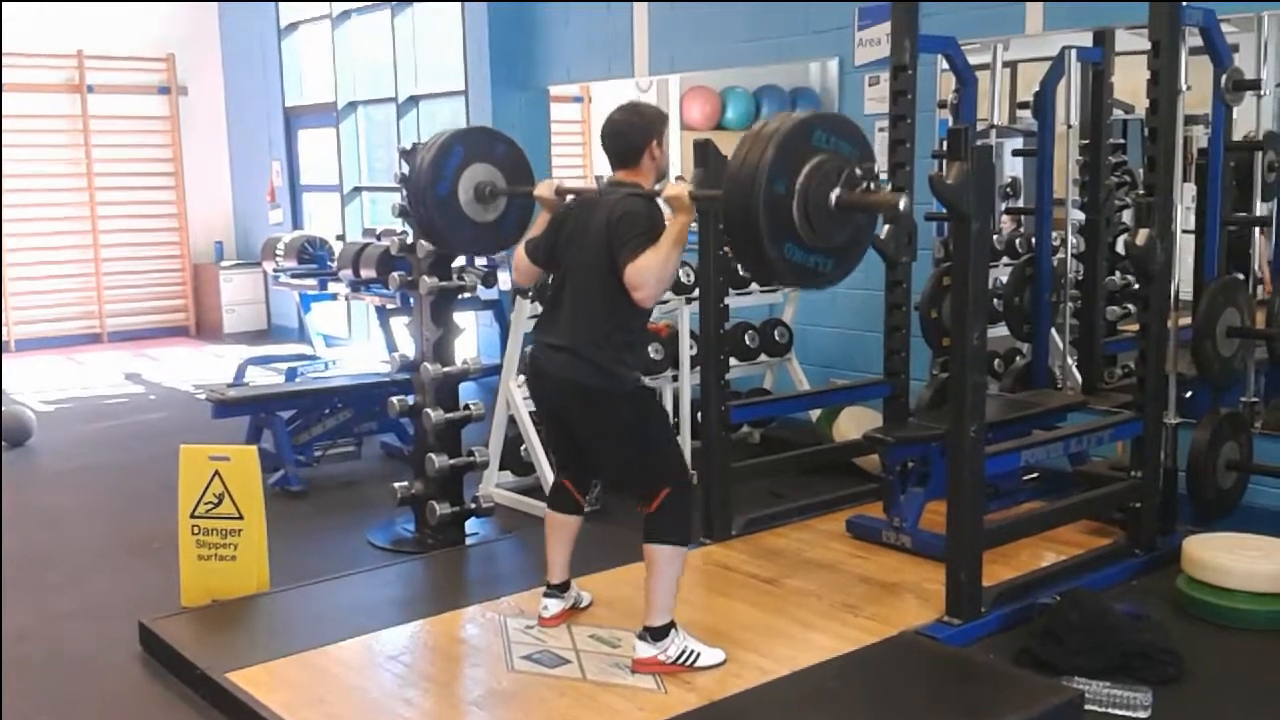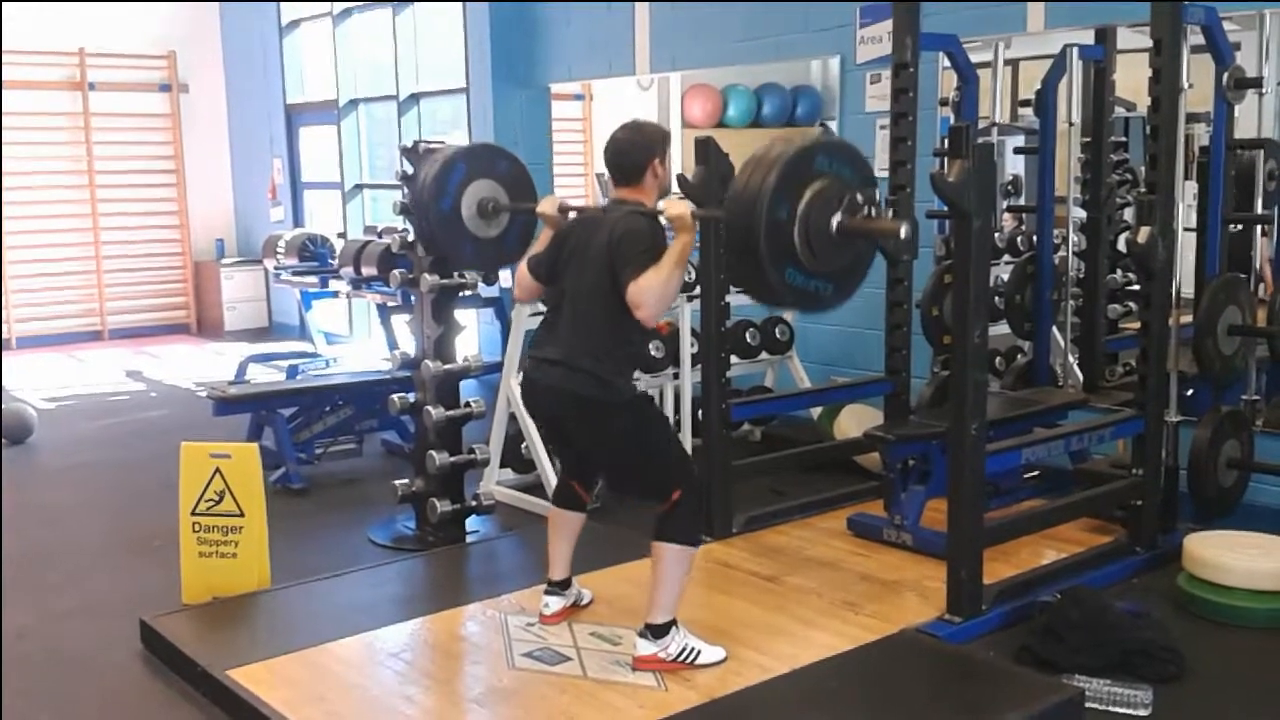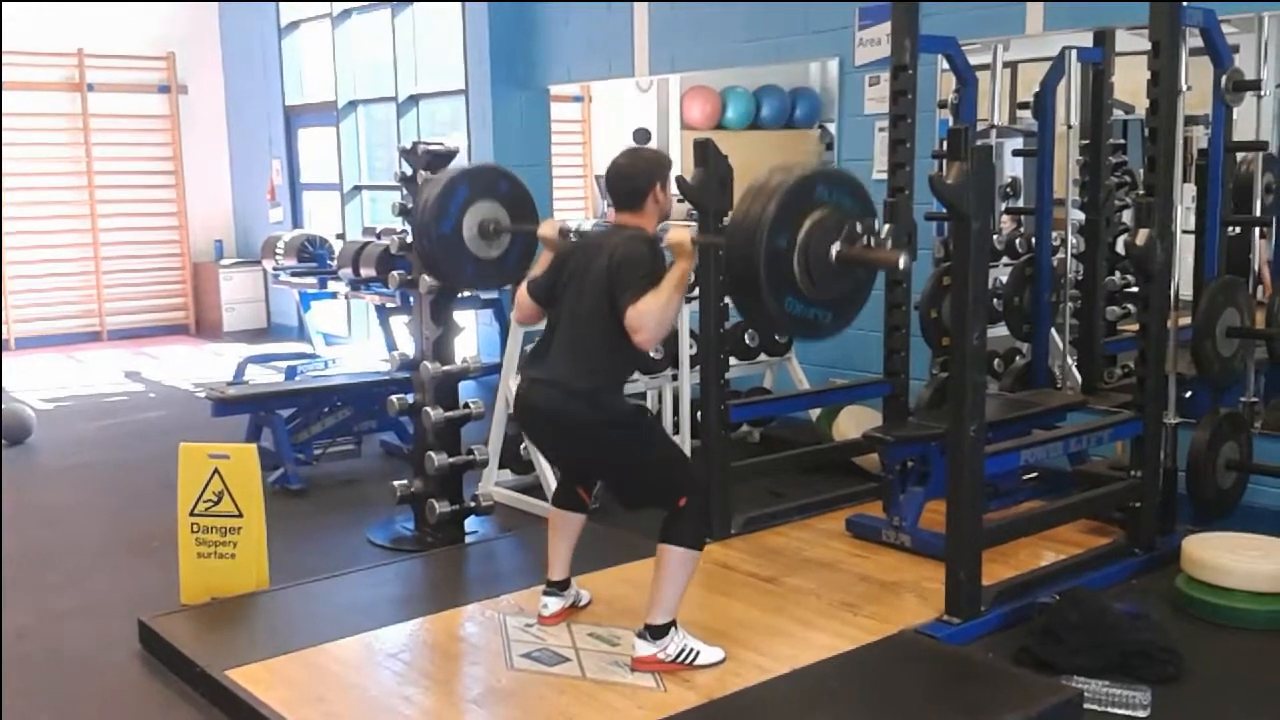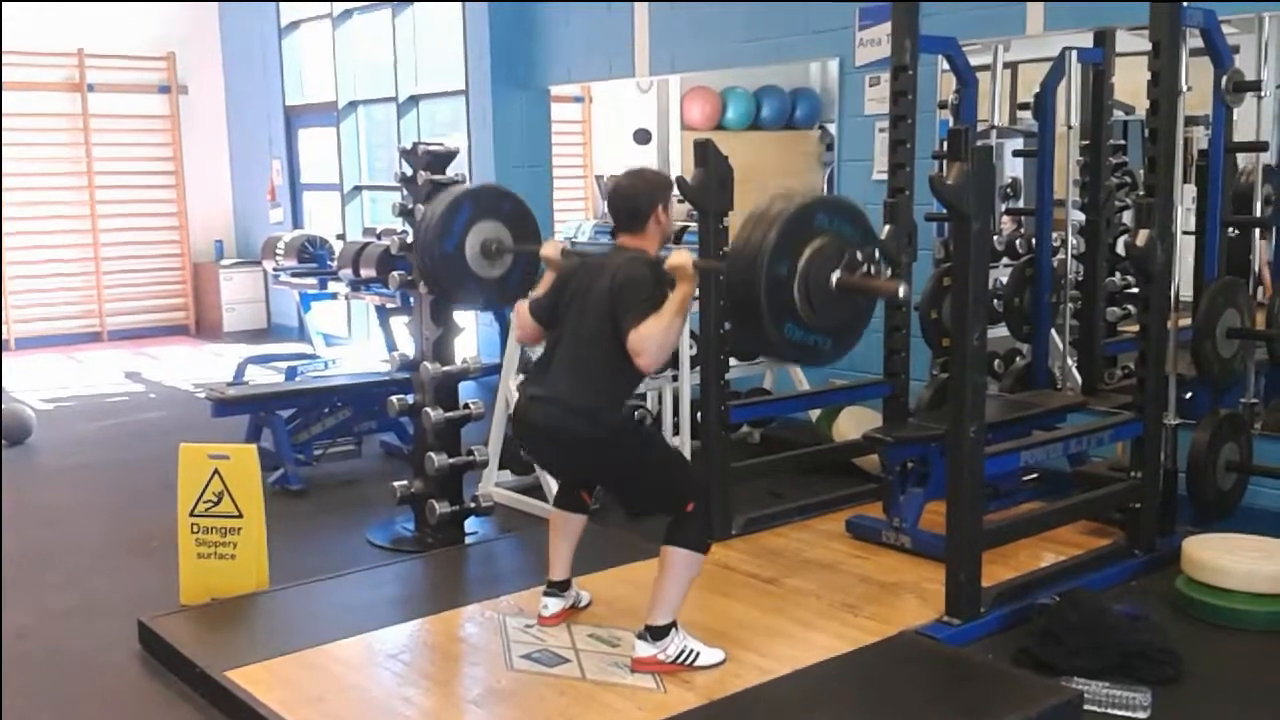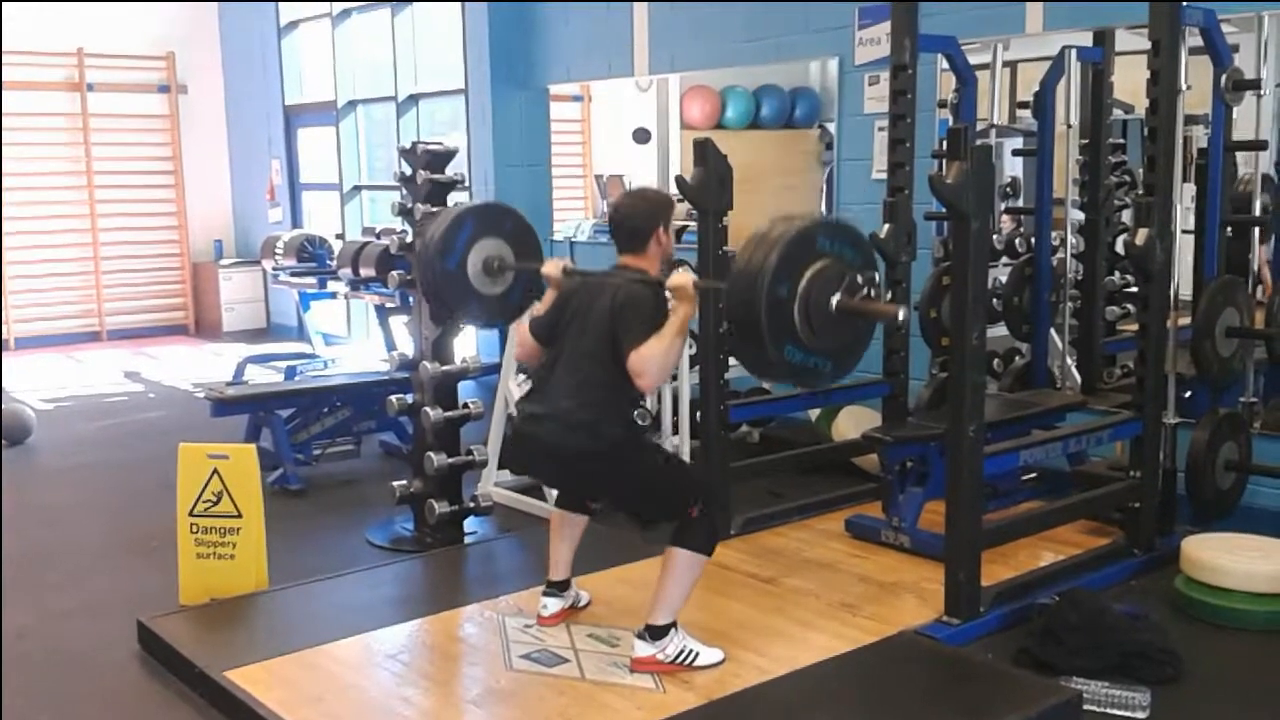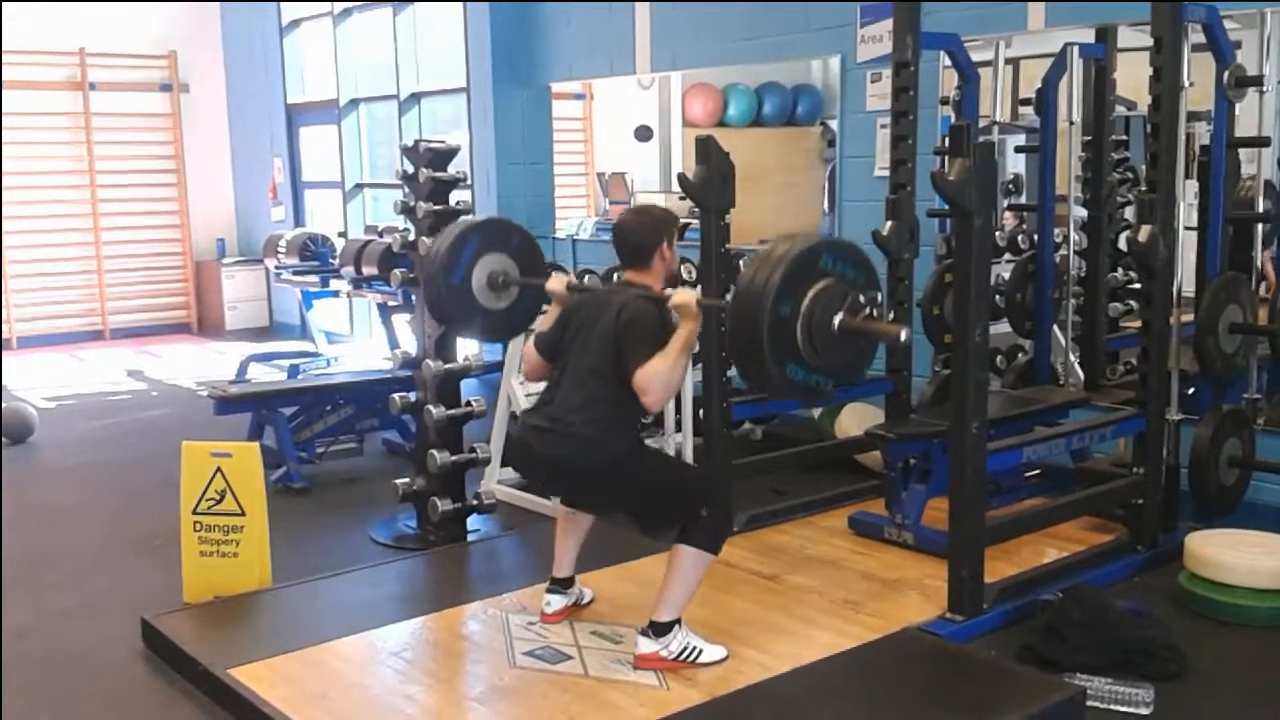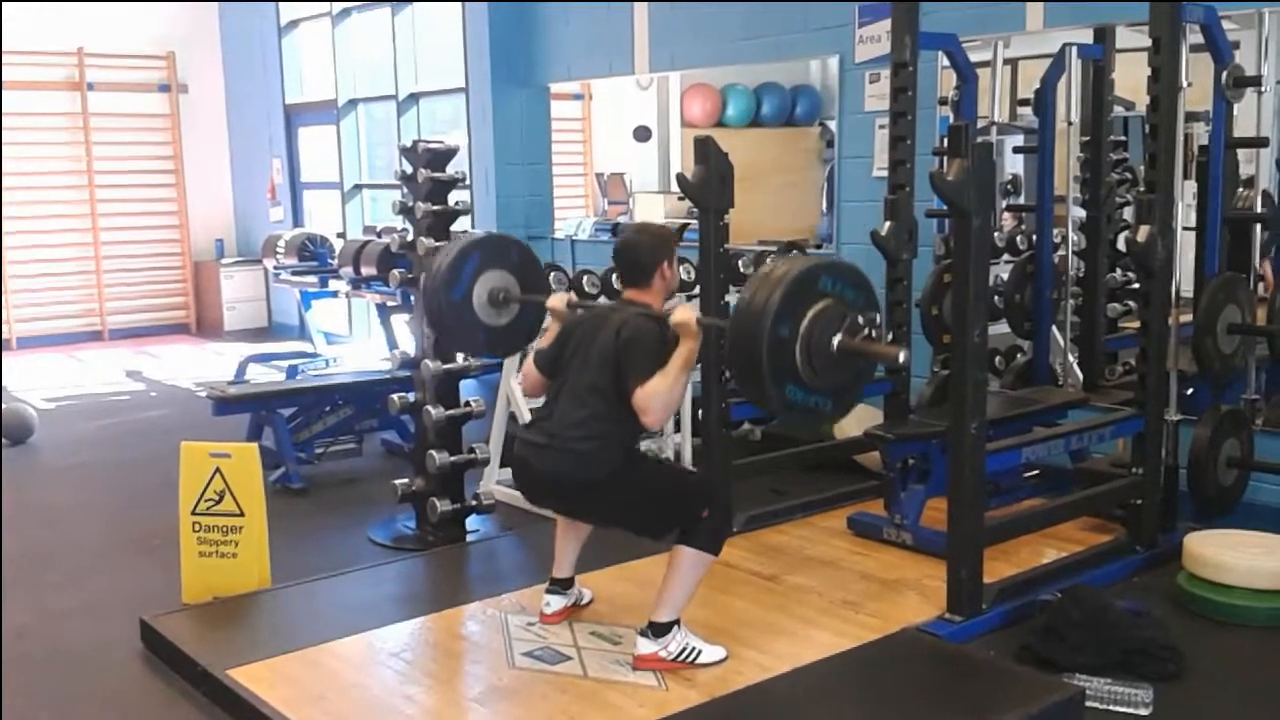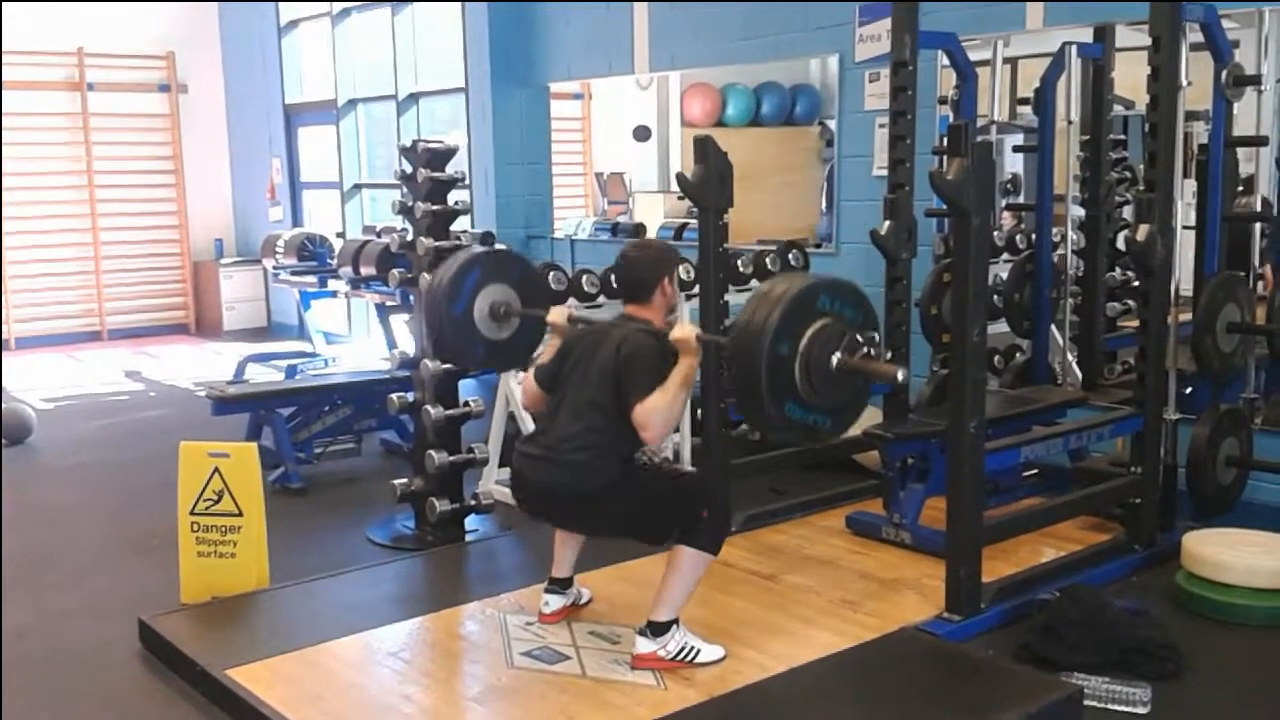
dt=0.1s
person 1, frame 1
left shoulder: (576, 207)
right shoulder: (636, 209)
left elbow: (521, 272)
right elbow: (644, 286)
left wrist: (545, 211)
right wrist: (681, 219)
left hip: (549, 367)
right hip: (601, 379)
left knee: (573, 473)
right knee: (669, 492)
left ankle: (557, 594)
right ankle: (658, 639)
person 1, frame 2
left shoulder: (580, 224)
right shoulder: (638, 227)
left elbow: (523, 289)
right elbow: (646, 306)
left wrist: (547, 229)
right wrist: (683, 240)
left hip: (541, 380)
right hip: (593, 388)
left knee: (579, 473)
right knee: (683, 493)
left ankle: (557, 592)
right ankle: (659, 638)
person 1, frame 3
left shoulder: (580, 247)
right shoulder: (638, 251)
left elbow: (523, 311)
right elbow: (645, 330)
left wrist: (548, 251)
right wrist: (682, 264)
left hip: (534, 399)
right hip: (587, 408)
left knee: (579, 473)
right knee: (689, 500)
left ankle: (556, 592)
right ankle: (657, 638)
person 1, frame 4
left shoulder: (581, 268)
right shoulder: (641, 274)
left elbow: (524, 331)
right elbow: (645, 354)
left wrist: (550, 273)
right wrist: (682, 289)
left hip: (531, 417)
right hip: (581, 424)
left knee: (580, 475)
right knee: (694, 504)
left ankle: (557, 595)
right ankle: (658, 641)
person 1, frame 5
left shoulder: (581, 286)
right shoulder: (641, 294)
left elbow: (524, 350)
right elbow: (646, 375)
left wrist: (551, 291)
right wrist: (683, 309)
left hip: (529, 434)
right hip: (581, 441)
left knee: (583, 475)
right knee: (699, 508)
left ankle: (556, 594)
right ankle: (658, 641)
person 1, frame 6
left shoulder: (587, 300)
right shoulder: (646, 311)
left elbow: (530, 366)
right elbow: (652, 394)
left wrist: (557, 305)
right wrist: (688, 327)
left hip: (529, 448)
right hip: (581, 455)
right knee: (708, 506)
left ankle: (560, 591)
right ankle: (661, 637)
person 1, frame 7
left shoulder: (586, 319)
right shoulder: (646, 329)
left elbow: (530, 383)
right elbow: (652, 413)
left wrist: (557, 322)
right wrist: (688, 344)
left hip: (528, 463)
right hip: (576, 471)
right knee: (708, 508)
left ankle: (560, 592)
right ankle: (660, 638)
person 1, frame 8
left shoulder: (586, 335)
right shoulder: (647, 345)
left elbow: (531, 399)
right elbow: (651, 429)
left wrist: (557, 337)
right wrist: (688, 361)
left hip: (527, 480)
right hip: (574, 488)
right knee: (706, 506)
left ankle: (558, 593)
right ankle: (658, 637)
